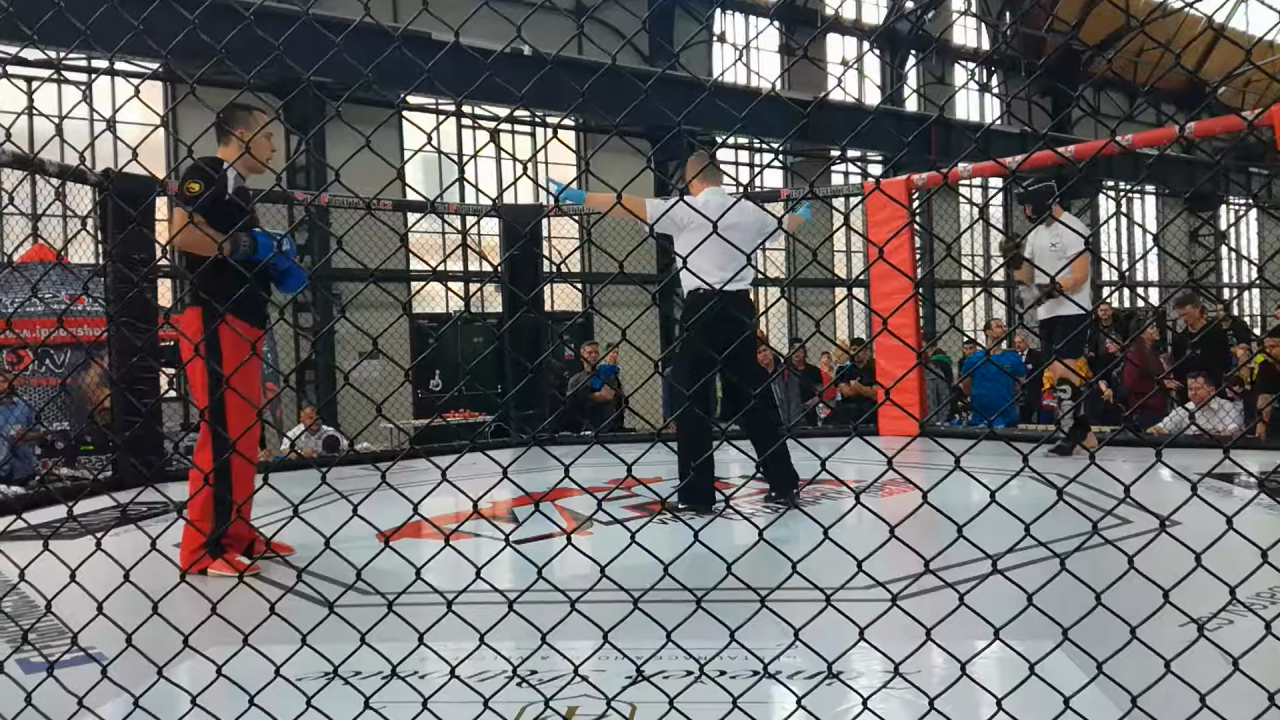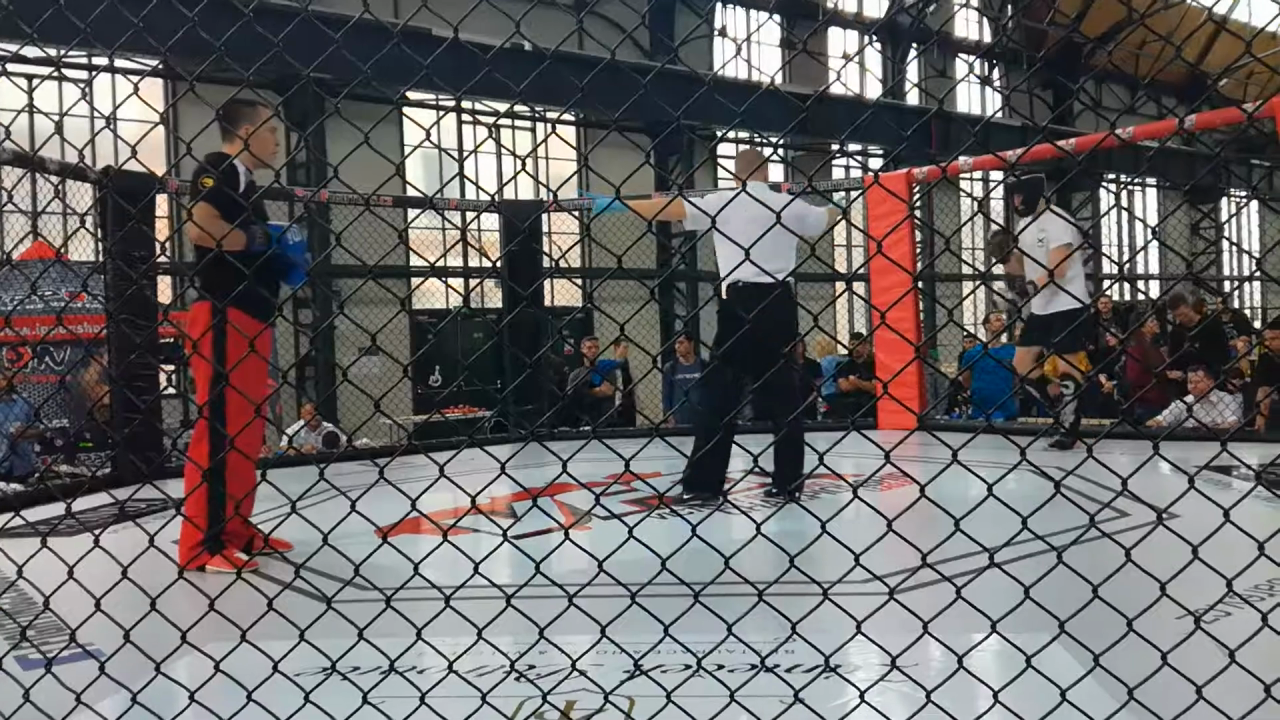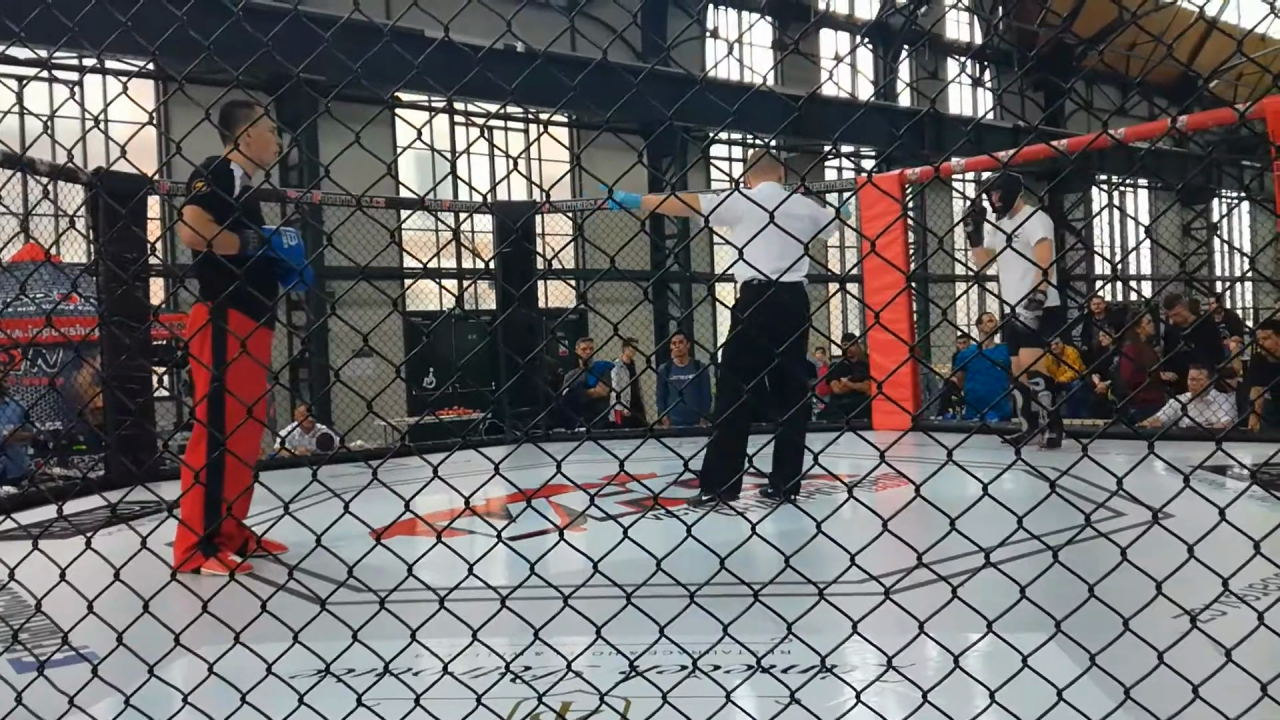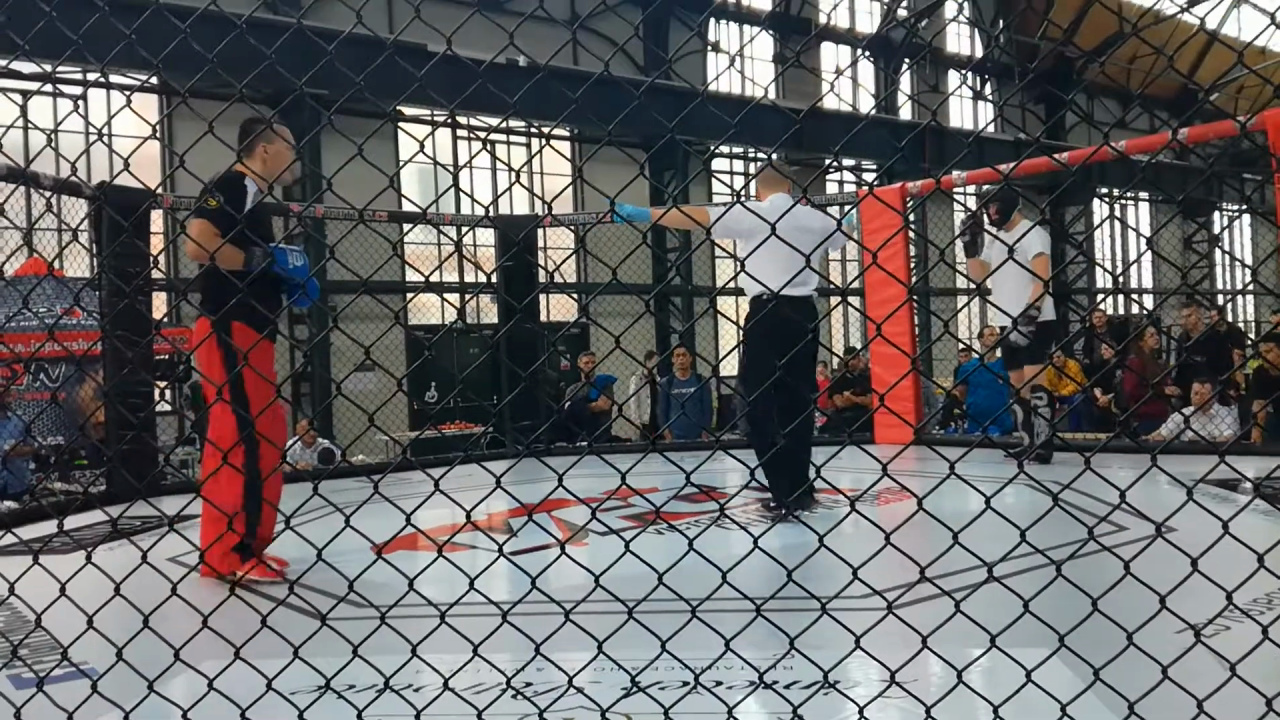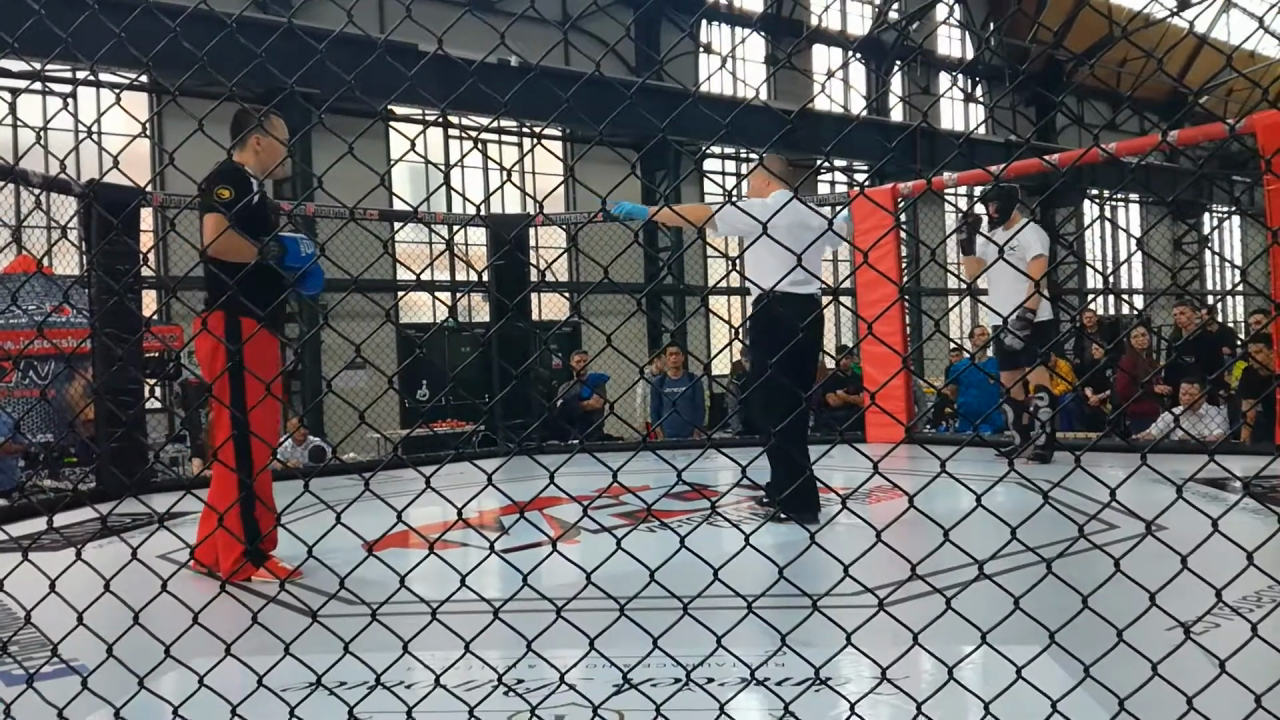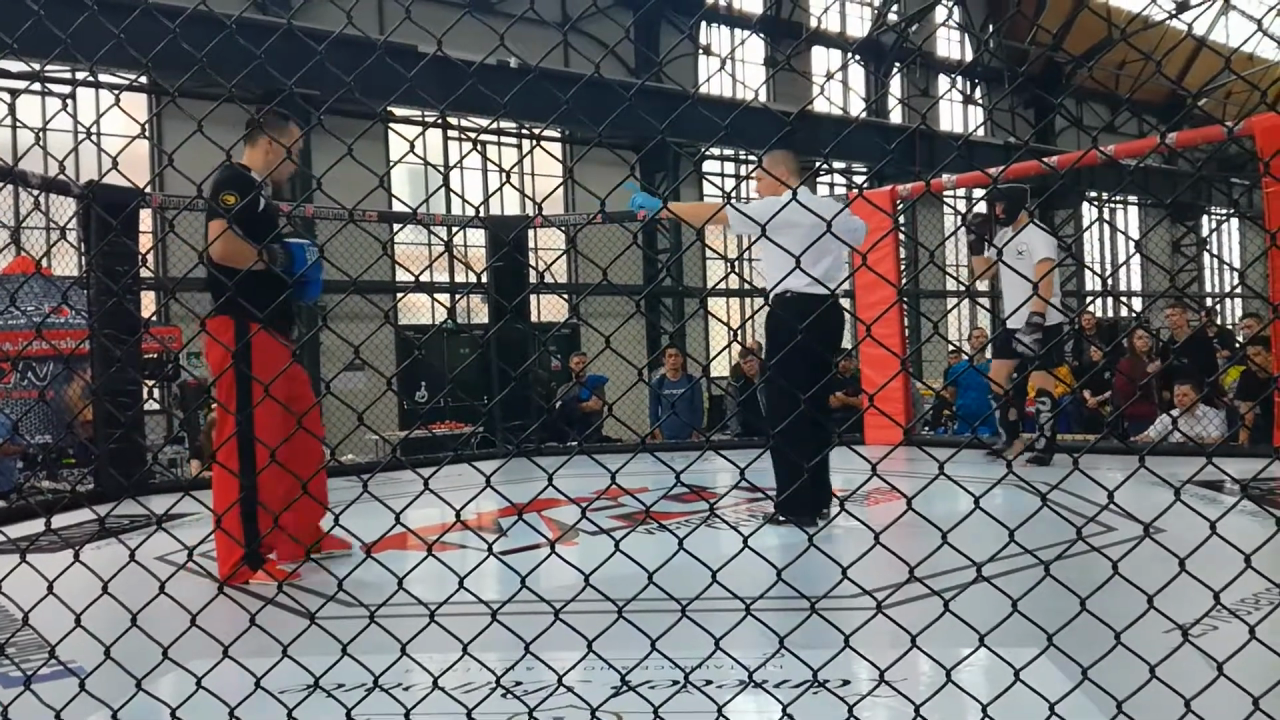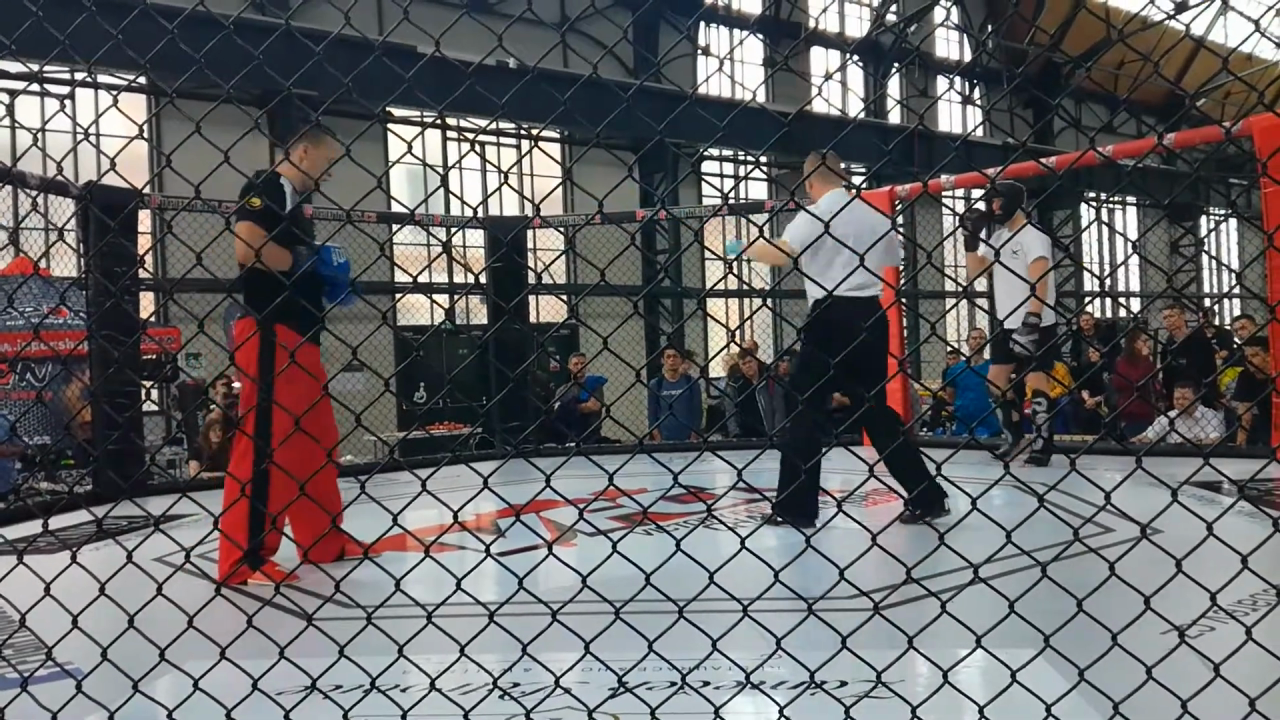
dt=0.4s
person 1, frame 1
left shoulder: (238, 190)
right shoulder: (208, 173)
right elbow: (181, 233)
left wrist: (279, 267)
right wrist: (248, 244)
left hip: (242, 324)
right hip: (216, 324)
left knee: (245, 431)
right knee: (224, 430)
left ankle: (235, 531)
right ankle: (204, 545)
person 1, frame 2
left shoulder: (243, 182)
right shoulder: (219, 168)
right elbow: (199, 227)
left wrist: (281, 261)
right wrist: (263, 238)
left hip: (248, 320)
right hip: (223, 318)
left knee: (247, 428)
right knee: (221, 426)
left ankle: (236, 528)
right ankle: (202, 541)
person 1, frame 3
left shoulder: (242, 186)
right shoulder: (217, 172)
right elbow: (191, 230)
left wrist: (281, 264)
right wrist: (257, 241)
left hip: (248, 321)
right hip: (223, 320)
left knee: (244, 430)
right knee: (219, 429)
left ankle: (229, 531)
right ankle: (197, 545)
person 1, frame 4
left shoulder: (254, 200)
right shoulder: (231, 186)
right elbow: (197, 243)
left wrist: (290, 281)
right wrist: (264, 259)
left hip: (249, 335)
right hip: (229, 333)
left knee: (233, 442)
right knee: (257, 437)
left ankle: (223, 551)
right ankle: (238, 550)
person 1, frame 5
left shoulder: (252, 190)
right shoulder: (230, 178)
right elbow: (215, 241)
left wrist: (293, 270)
right wrist: (274, 251)
left hip: (256, 330)
right hip: (234, 328)
left knee: (258, 438)
right knee: (245, 439)
left ankle: (213, 548)
right ankle: (245, 555)
person 1, frame 6
left shoulder: (256, 191)
right shoulder: (234, 182)
right elbow: (221, 246)
left wrist: (295, 274)
right wrist: (280, 257)
left hip: (269, 333)
right hip: (242, 333)
left knee: (303, 430)
right knee: (247, 441)
left ankle: (303, 534)
right ankle: (244, 557)
person 1, frame 7
left shoulder: (292, 201)
right shoulder: (266, 187)
right elbow: (246, 248)
left wrist: (325, 278)
right wrist: (307, 262)
left hip: (297, 336)
right hip: (269, 335)
left knee: (316, 439)
right knee: (264, 442)
left ankle: (323, 539)
right ankle: (243, 560)
person 2, frame 1
left shoulder: (686, 209)
right shoulder: (749, 211)
left elbow: (631, 207)
right elbow: (790, 223)
left wrist: (577, 196)
right wrist: (804, 213)
left hip: (704, 309)
right hip: (740, 308)
left knee: (693, 402)
right knee: (753, 398)
left ankle: (696, 495)
right ankle: (783, 484)
person 2, frame 2
left shoulder: (722, 204)
right shoulder: (790, 205)
left elbow: (671, 209)
right elbow: (826, 218)
left wrist: (618, 205)
right wrist: (836, 207)
left hip: (742, 302)
right hip: (780, 302)
left knee: (722, 393)
right knee: (784, 394)
left ankle: (704, 483)
right ankle: (789, 481)
person 2, frame 3
left shoulder: (739, 201)
right shoulder: (805, 206)
left elbow: (686, 205)
right elbow: (834, 220)
left wrist: (633, 201)
left hip: (757, 299)
right hip: (794, 300)
left knee: (734, 392)
right knee: (791, 392)
left ankle: (719, 484)
right ankle: (785, 481)
person 2, frame 4
left shoulder: (750, 214)
right shoulder: (815, 219)
left elbow: (694, 218)
right elbow: (842, 235)
left wrist: (642, 214)
right wrist: (847, 223)
left hip: (768, 315)
right hip: (804, 314)
left knee: (760, 405)
right knee: (798, 405)
left ankle: (789, 493)
right ankle: (795, 492)
person 2, frame 5
left shoulder: (757, 211)
right shoulder: (814, 216)
left elbow: (699, 216)
right elbow: (839, 232)
left wrist: (643, 212)
right wrist: (844, 218)
left hip: (773, 313)
right hip: (808, 311)
left knee: (774, 405)
right knee: (794, 403)
left ankle: (798, 502)
right ankle: (784, 490)
person 2, frame 6
left shoulder: (774, 210)
right shoulder: (835, 210)
left elbow: (714, 214)
right elbow: (860, 233)
left wrist: (658, 206)
left hip: (792, 313)
right hip: (828, 312)
left knee: (786, 409)
right knee: (815, 405)
left ankle: (797, 505)
right ankle: (816, 497)
person 2, frame 7
left shoulder: (818, 214)
right shoulder: (873, 215)
left elbow: (779, 253)
right elbow: (889, 258)
left wrist: (741, 247)
left hip: (832, 318)
right hip: (871, 317)
left knee: (807, 413)
right knee: (876, 411)
left ankle: (795, 507)
right ankle: (926, 497)
person 3, frame 1
left shoulder: (1072, 228)
right shoulder: (1035, 232)
left elbow: (1080, 275)
right elbow: (1026, 277)
left wrist: (1047, 291)
right wrist: (1014, 259)
left hip: (1070, 312)
right hip: (1047, 314)
left knee: (1064, 372)
right knee: (1059, 376)
left ankle: (1070, 435)
right ankle: (1083, 433)
person 3, frame 2
left shoulder: (1058, 221)
right shoulder: (1024, 225)
left elbow: (1056, 269)
right elbow: (1017, 267)
left wrist: (1025, 291)
right wrist: (1003, 254)
left hip: (1068, 306)
right hip: (1039, 309)
left knee: (1066, 367)
right knee: (1022, 364)
left ankle: (1069, 428)
right ankle: (1063, 411)
person 3, frame 3
left shoulder: (1035, 219)
right shoulder: (999, 225)
left elbow: (1045, 264)
right elbow: (983, 263)
left wrist: (1036, 300)
right wrist: (973, 231)
left hip: (1040, 306)
right hip: (1015, 308)
left knee: (1032, 364)
right knee: (1018, 369)
left ankle: (1052, 424)
right ankle: (1030, 427)
person 3, frame 4
left shoulder: (1032, 233)
right shoulder: (994, 238)
left elbow: (1042, 280)
right elbow: (978, 275)
left wrist: (1029, 316)
right wrist: (970, 242)
left hip: (1036, 321)
right hip: (1008, 322)
left knee: (1033, 378)
right knee: (1018, 382)
left ankle: (1044, 443)
right ankle: (1030, 442)
person 3, frame 5
left shoulder: (1030, 232)
right shoulder: (991, 237)
left elbow: (1038, 280)
right elbow: (973, 273)
left wrist: (1025, 318)
right wrist: (967, 240)
left hip: (1033, 320)
right hip: (1003, 322)
left knee: (1036, 378)
right knee: (1009, 382)
left ankle: (1043, 443)
right ankle: (1023, 440)
person 3, frame 6
left shoulder: (1037, 235)
right shoulder: (1001, 236)
left elbow: (1045, 283)
right elbow: (982, 273)
left wrist: (1035, 322)
right wrist: (976, 240)
left hip: (1042, 322)
right hip: (1013, 322)
left knee: (1040, 381)
right knee: (998, 376)
left ankle: (1044, 446)
right ankle: (1010, 438)
person 3, frame 7
left shoulder: (1032, 235)
right shoulder: (997, 236)
left elbow: (1040, 282)
right elbow: (975, 272)
left wrist: (1031, 321)
right wrist: (971, 237)
left hip: (1036, 323)
right hip: (1007, 323)
left knee: (1035, 381)
right knee: (996, 378)
left ankle: (1041, 446)
right ankle: (1015, 439)
